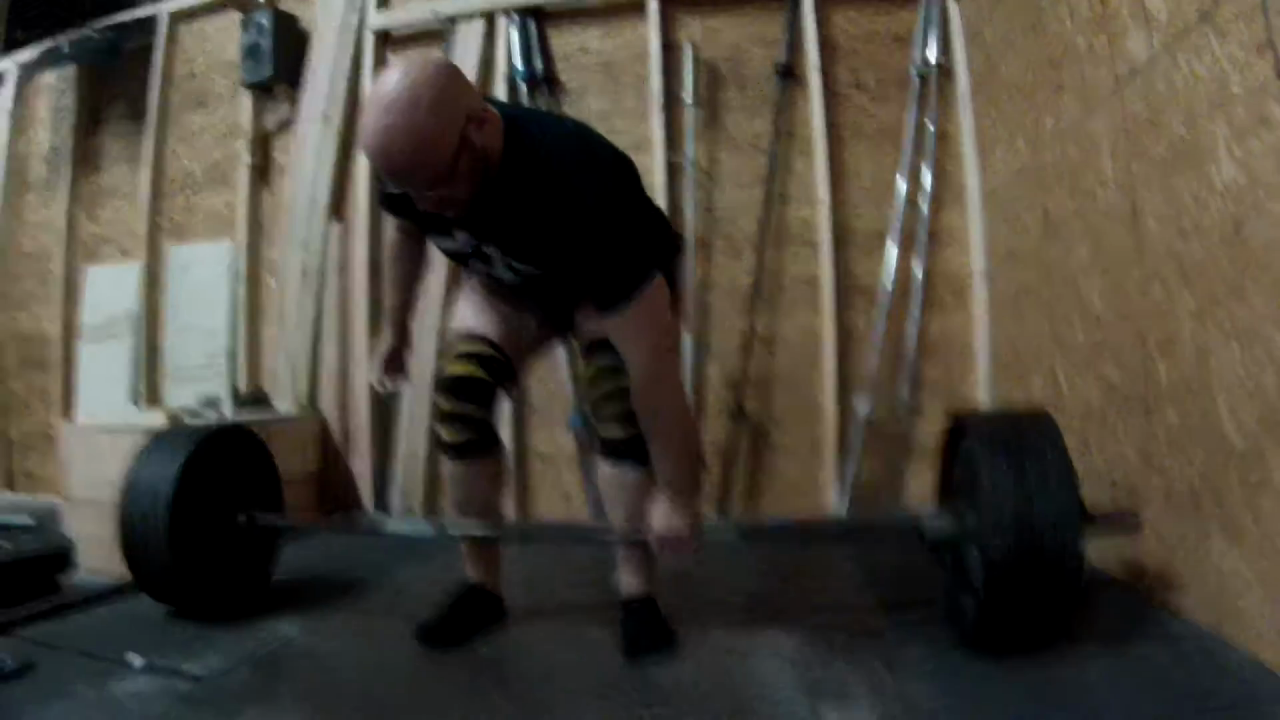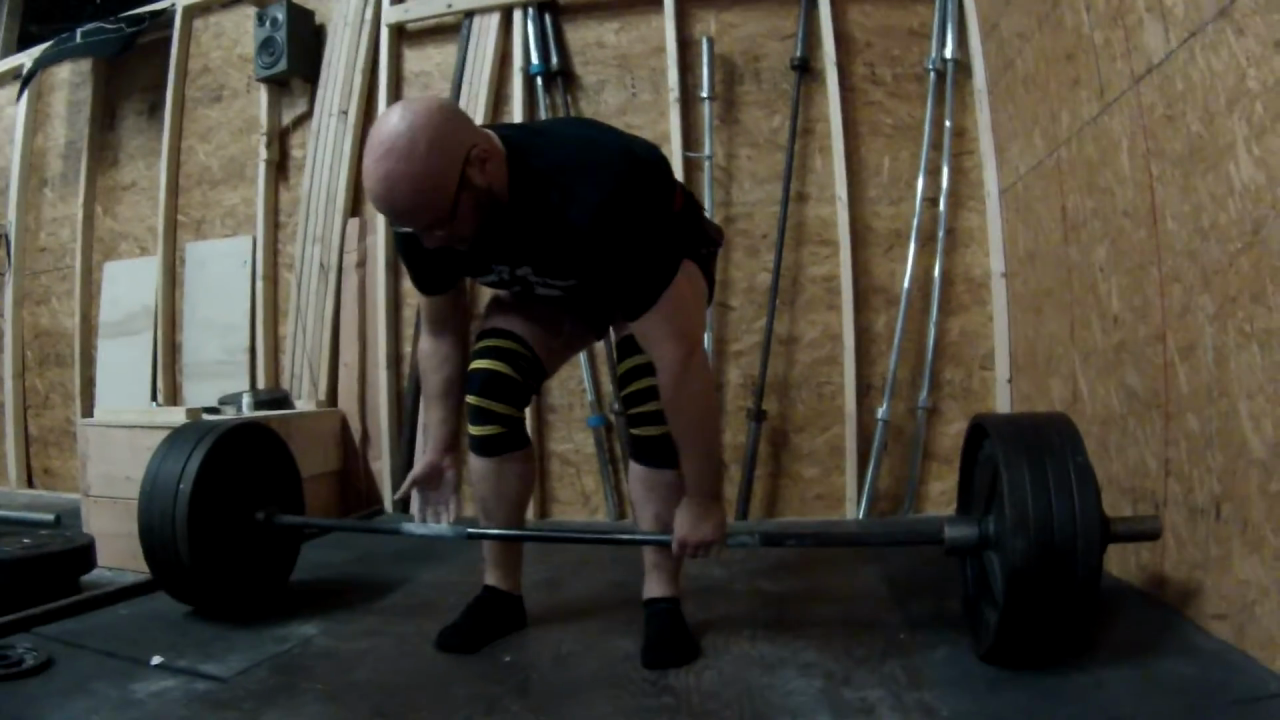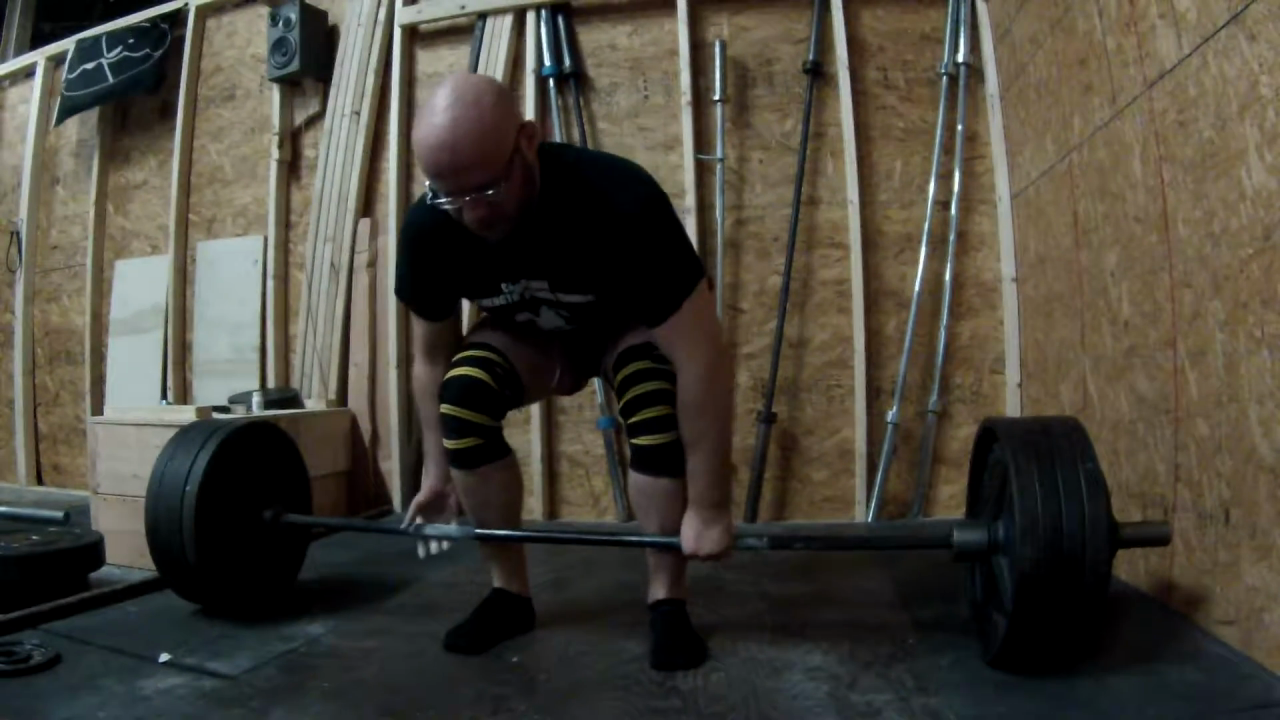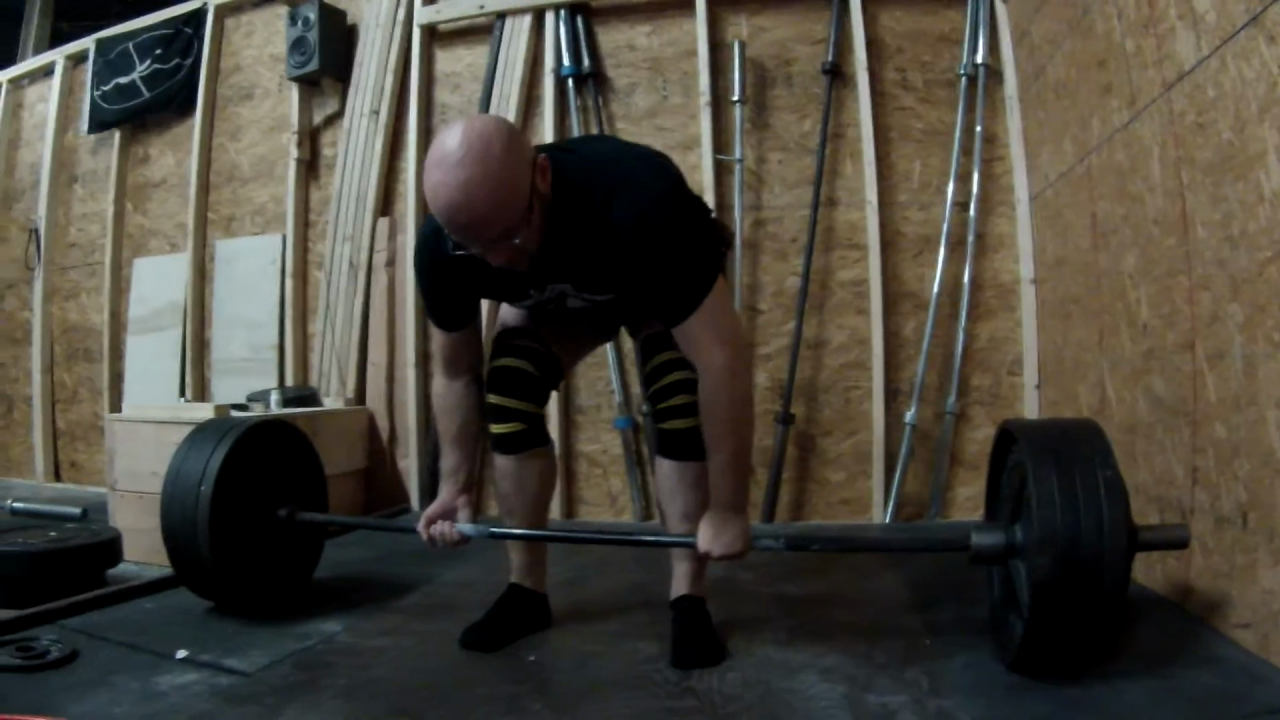
dt=1s
person 1, frame 1
left shoulder: (581, 185)
right shoulder: (408, 161)
left elbow: (652, 356)
right elbow: (406, 233)
left wrist: (677, 495)
right wrist: (396, 328)
left hip: (617, 278)
right hip: (506, 280)
left knee: (619, 404)
right knee: (458, 398)
left ankle: (636, 592)
right ankle: (481, 588)
person 1, frame 2
left shoulder: (594, 193)
right shoulder: (423, 208)
left elbow: (680, 356)
right elbow: (441, 333)
left wrist: (703, 498)
right wrist: (438, 448)
left hip: (662, 257)
right hip: (544, 283)
left knee: (652, 397)
right knee: (488, 394)
left ankle: (661, 599)
right ankle: (502, 591)
person 1, frame 3
left shoulder: (618, 202)
right shoulder: (427, 230)
left elbow: (702, 359)
right elbow: (431, 357)
left wrist: (707, 508)
right wrist: (437, 474)
left hip: (628, 324)
right hip: (531, 333)
left knee: (656, 404)
right knee: (462, 399)
left ankle: (666, 599)
right ankle: (510, 591)
person 1, frame 4
left shoulder: (638, 202)
right shoulder: (442, 244)
left elbow: (722, 362)
right elbow: (453, 370)
left wrist: (727, 511)
right wrist: (454, 486)
left hip: (660, 285)
left knee: (681, 403)
right knee: (508, 400)
left ankle: (687, 598)
right ankle: (526, 588)
